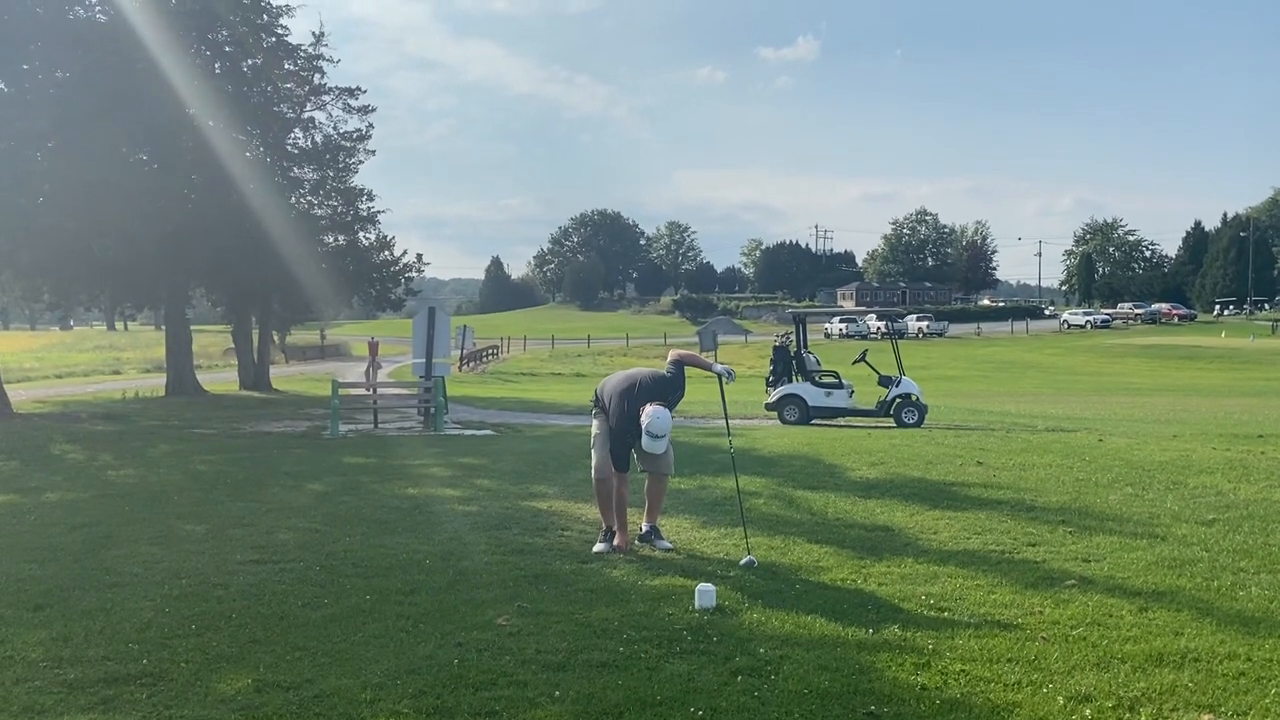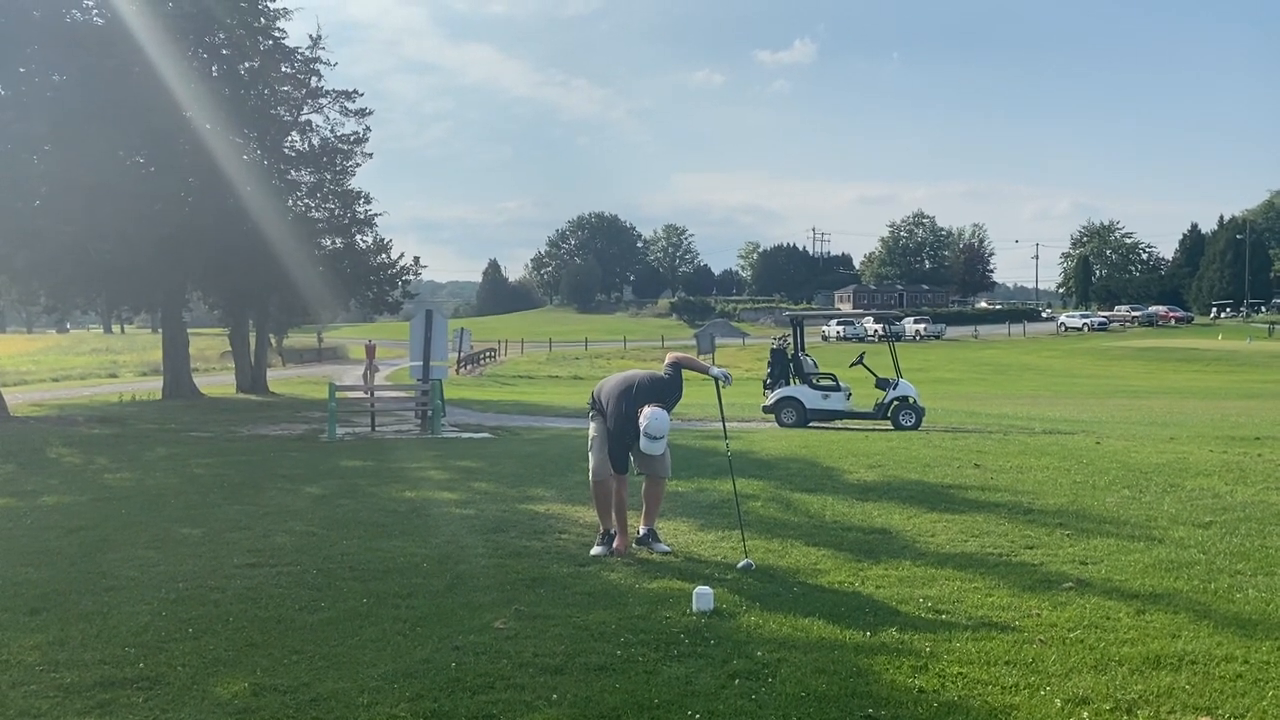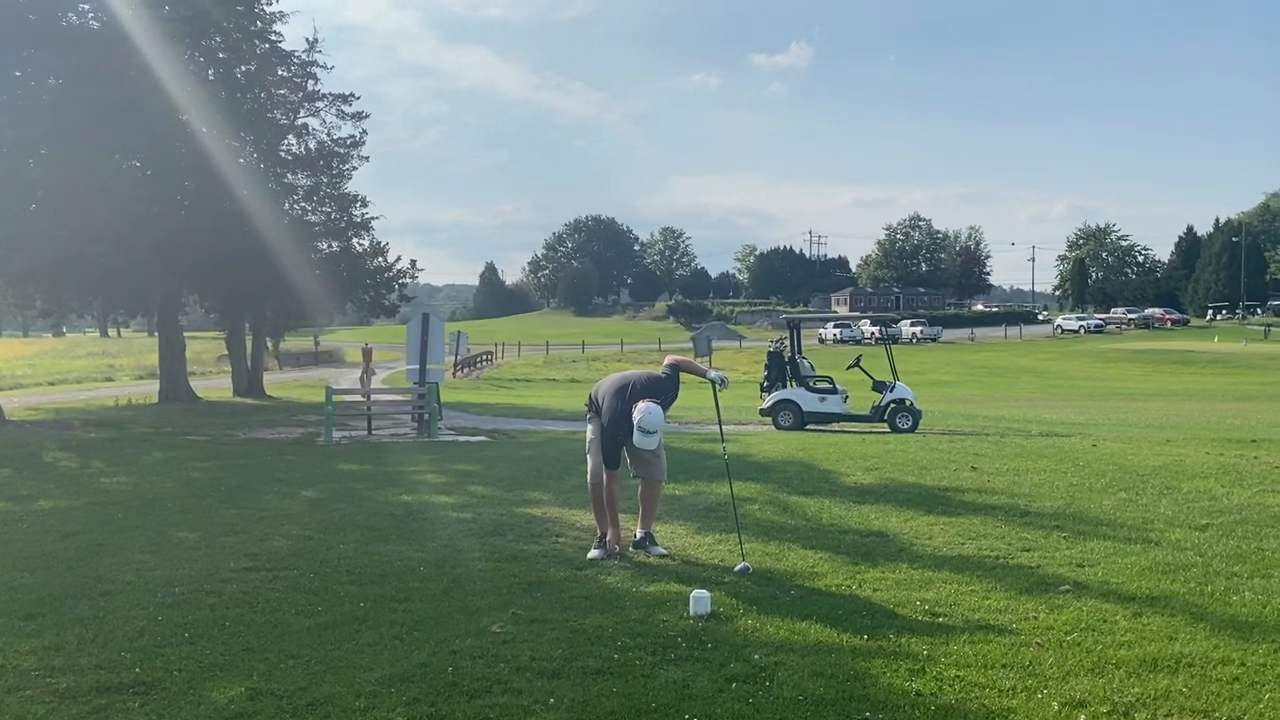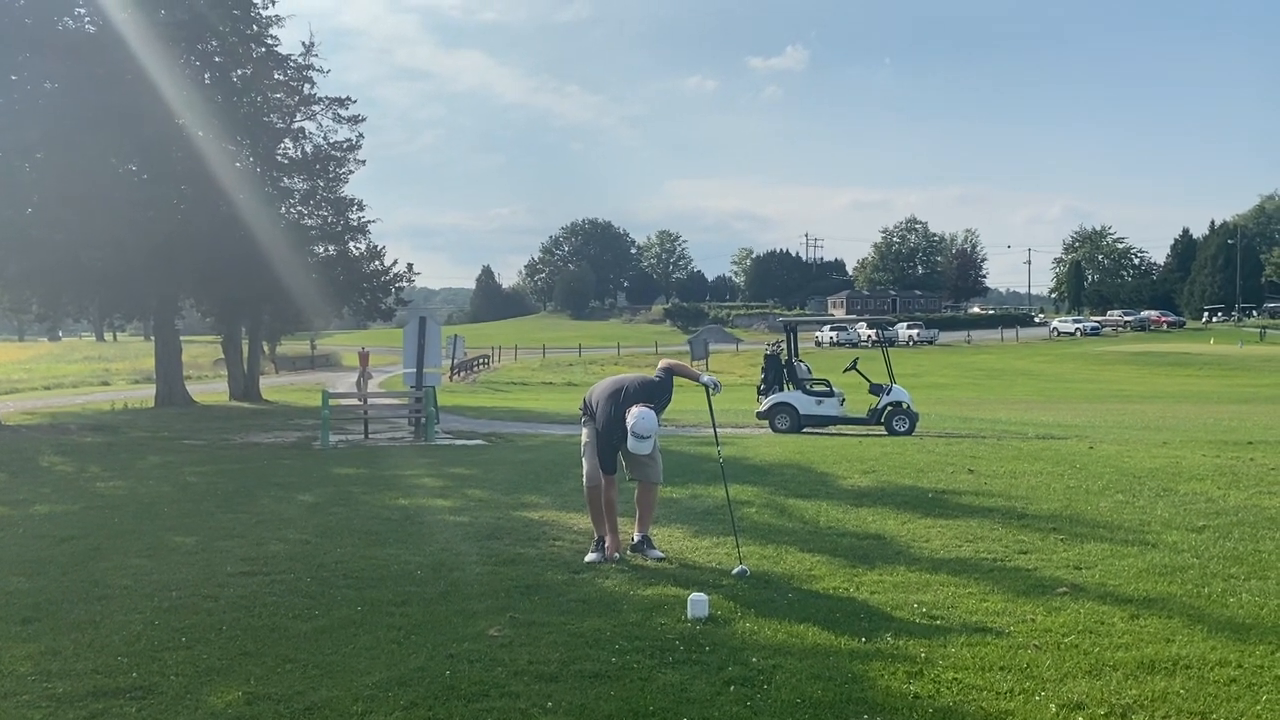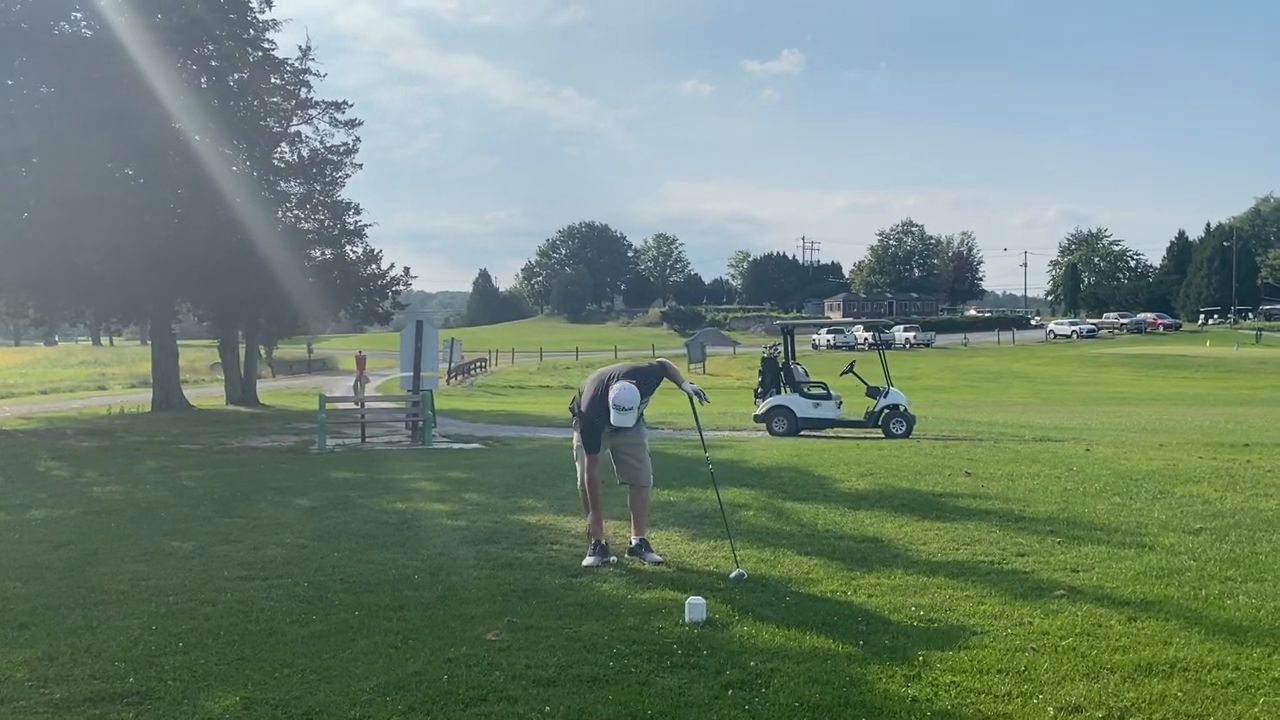
dt=0.5s
person 1, frame 1
left shoulder: (672, 388)
right shoulder: (622, 428)
left elbow: (675, 354)
right elbow: (621, 482)
left wrist: (713, 366)
right wrist: (622, 532)
left hip: (645, 398)
right hip: (606, 408)
left knee: (662, 466)
right knee: (602, 470)
left ankle: (649, 528)
right ankle: (609, 530)
person 1, frame 2
left shoulder: (670, 390)
right shoulder: (621, 430)
left elbow: (672, 357)
right elbow: (620, 484)
left wrist: (710, 369)
right wrist: (622, 534)
left hip: (640, 402)
right hip: (604, 411)
left knee: (659, 470)
right knee: (600, 472)
left ankle: (646, 531)
right ankle: (607, 532)
person 1, frame 3
left shoulder: (666, 388)
right shoulder: (614, 426)
left elbow: (672, 359)
right elbow: (611, 478)
left wrist: (707, 372)
right wrist: (614, 528)
left hip: (645, 416)
right hip: (601, 413)
left knee: (655, 472)
right knee: (598, 474)
left ankle: (643, 534)
right ankle: (603, 536)
person 1, frame 4
left shoulder: (659, 392)
right shoulder: (609, 430)
left elbow: (665, 363)
right elbow: (609, 484)
left wrist: (700, 377)
right wrist: (613, 534)
left hip: (640, 420)
right hip: (596, 417)
left knee: (651, 475)
right knee: (593, 477)
left ankle: (641, 537)
right ankle: (601, 539)
person 1, frame 5
left shoulder: (646, 377)
right shoulder: (592, 411)
left elbow: (664, 365)
right elbow: (592, 467)
left wrist: (685, 384)
right wrist: (594, 514)
left hip: (631, 424)
right hip: (591, 426)
left knee: (641, 479)
right knee: (586, 481)
left ankle: (638, 542)
right ankle: (598, 544)
